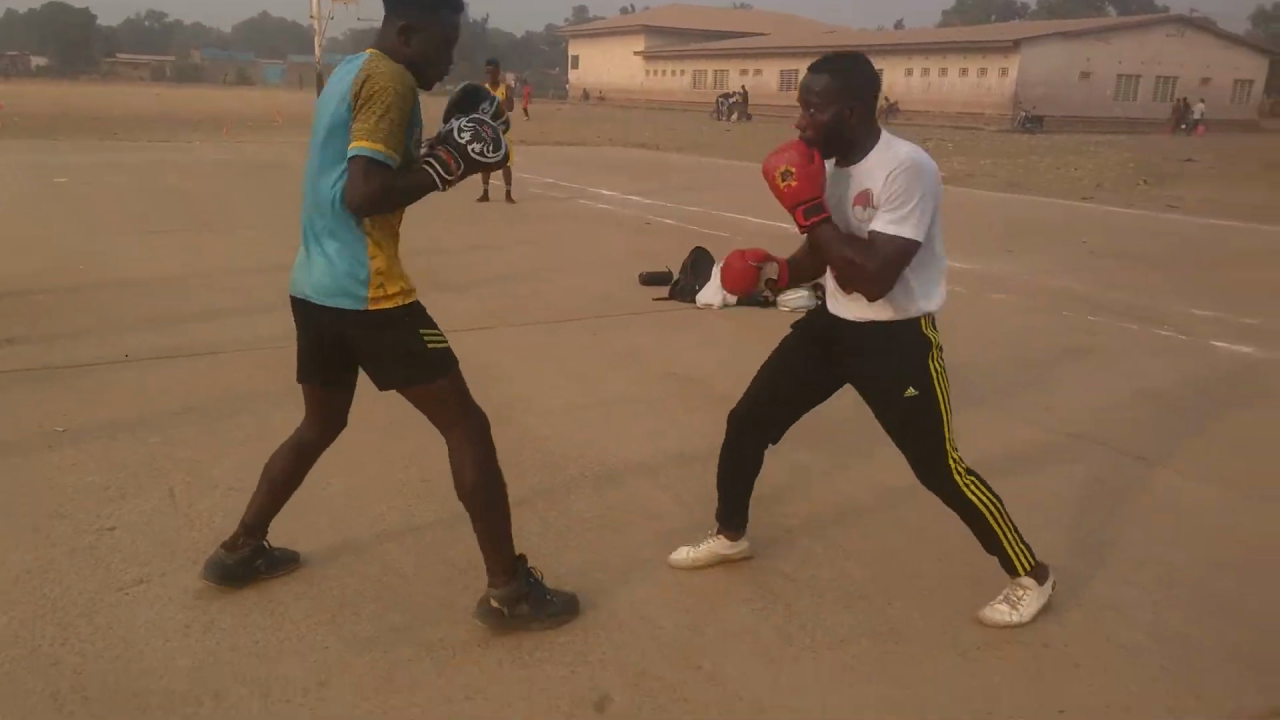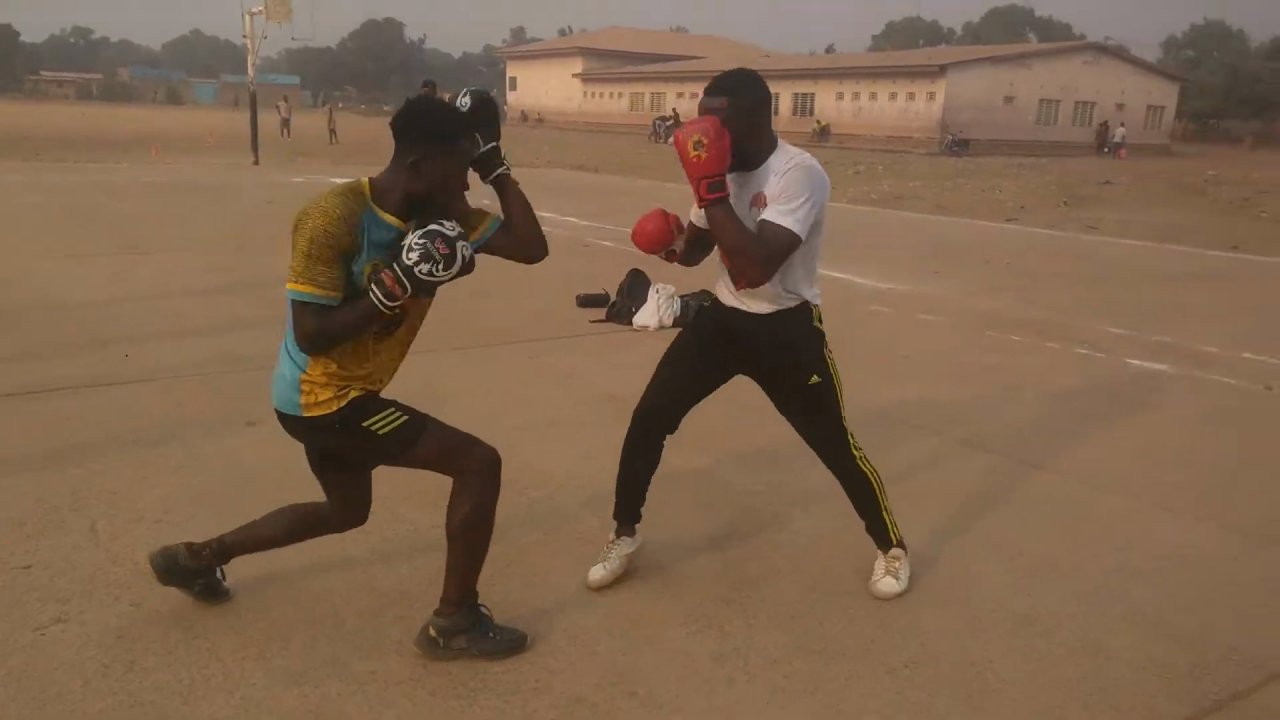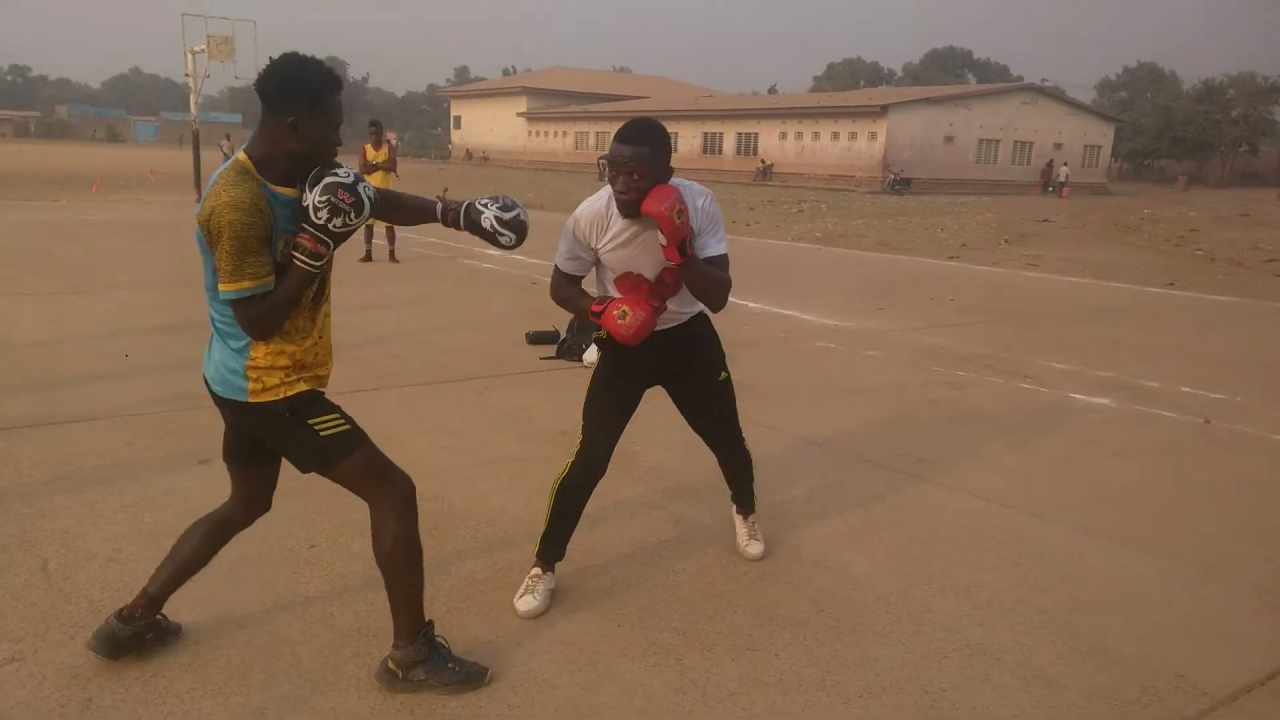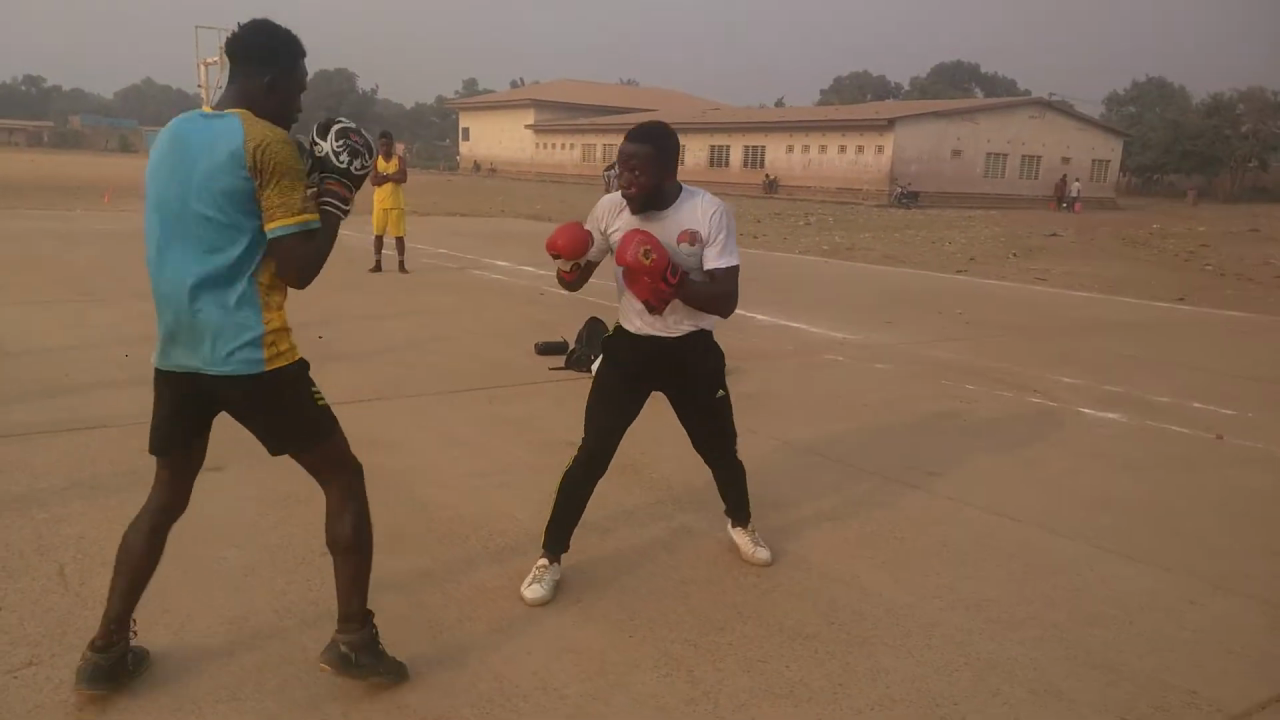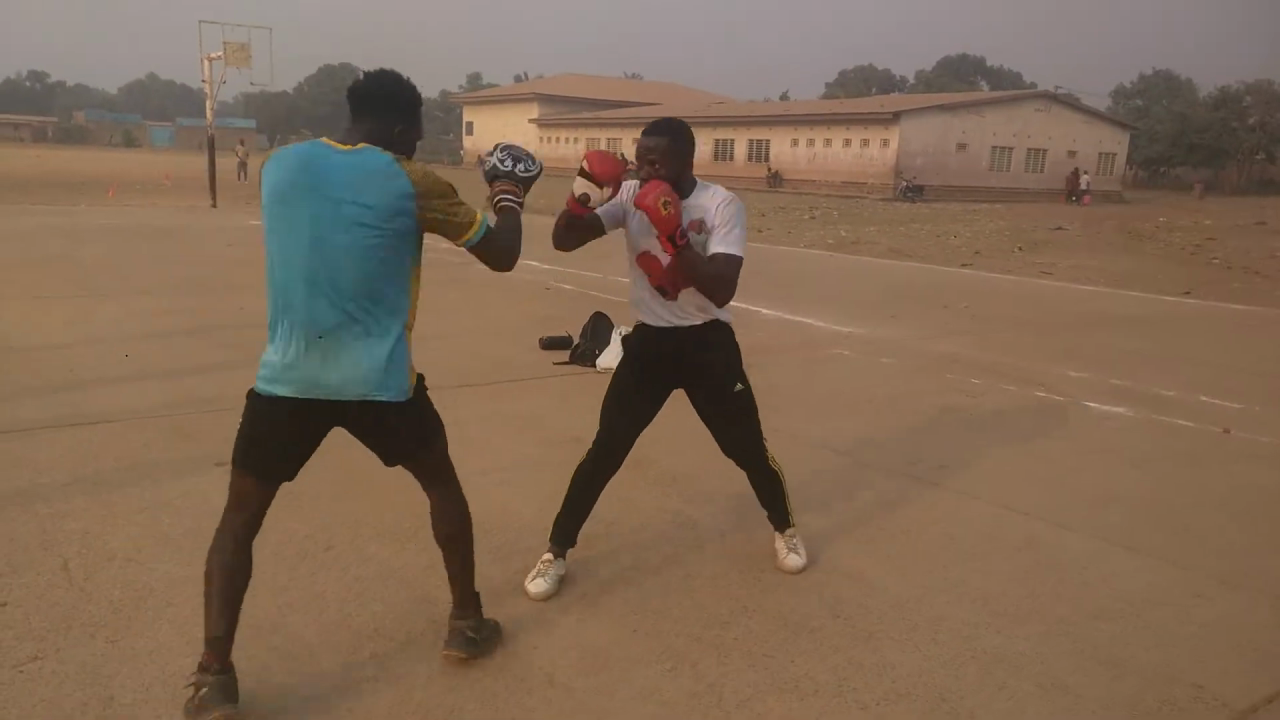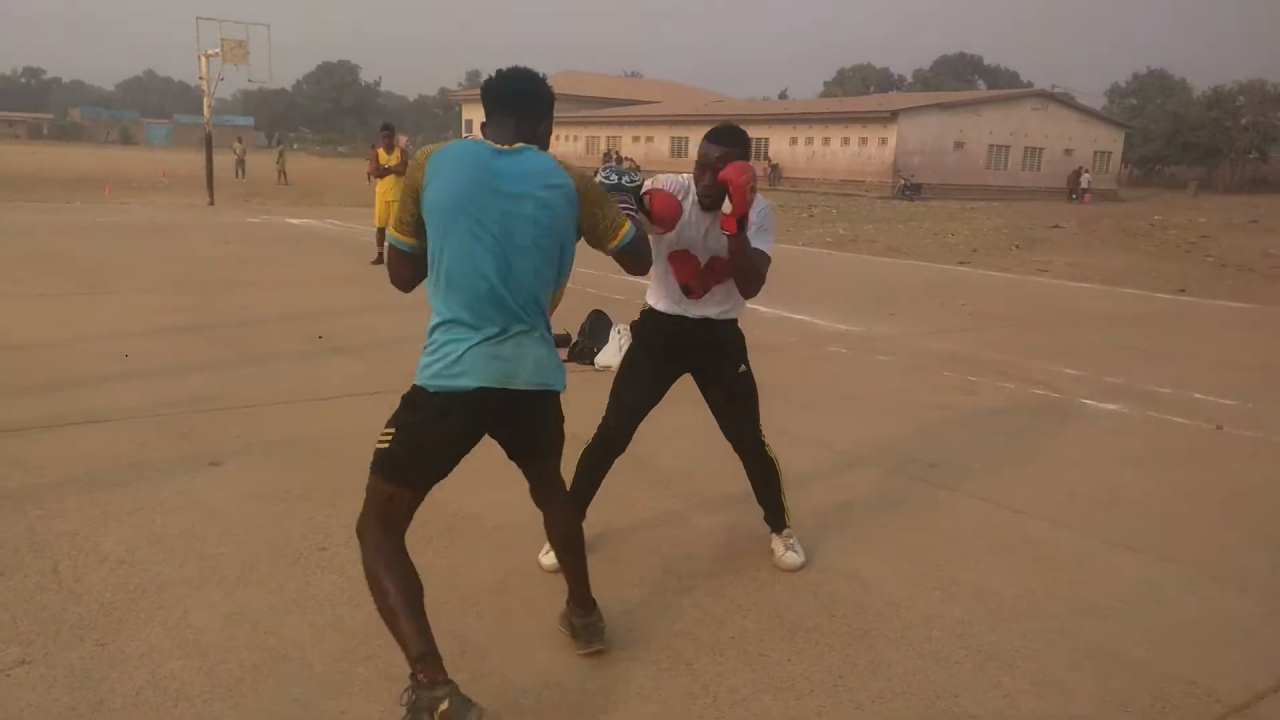
dt=0.4s
person 1, frame 1
left shoulder: (351, 71)
right shoulder: (390, 81)
right elbow: (364, 195)
left wrist: (455, 139)
right wrist: (447, 163)
left hip: (313, 288)
right hip: (368, 297)
left knee: (319, 424)
right knee: (466, 425)
left ankle: (240, 549)
right ankle: (509, 587)
person 1, frame 2
left shoulder: (434, 217)
right shoulder: (330, 216)
left elbow: (532, 247)
right elbow: (310, 335)
left wrist: (494, 163)
right wrist: (397, 284)
left hip: (328, 395)
right hip: (321, 398)
left knee: (347, 510)
right knee: (478, 462)
left ankle: (195, 557)
right ankle: (454, 619)
person 1, frame 3
left shoulder: (307, 171)
right shoulder: (236, 201)
left elbow: (380, 201)
right elbow: (259, 323)
left wrist: (461, 212)
right wrist: (317, 241)
left hip: (256, 383)
right hip: (267, 386)
left knee: (243, 505)
right knee: (392, 489)
left ankle: (133, 620)
right ankle: (411, 651)
person 1, frame 4
left shoulder: (173, 134)
right shoulder: (272, 143)
right elbow: (298, 269)
right wrist: (337, 192)
left hip: (177, 354)
right hip: (252, 354)
left knee: (167, 498)
right knee: (343, 479)
left ankle: (108, 648)
right ankle: (355, 637)
person 1, frame 5
left shoulder: (280, 165)
right shoulder: (414, 185)
right elbow: (501, 254)
right wrist: (509, 190)
left hip: (286, 378)
right hip: (379, 380)
left knee: (237, 520)
right knee: (441, 480)
right ankle: (467, 620)
person 1, frame 6
left shoulder: (432, 164)
right shoulder: (570, 185)
left elbow: (402, 274)
right elbow: (639, 261)
right wrist: (626, 208)
left hip: (450, 378)
right hip: (533, 379)
left knee: (378, 531)
right knee: (548, 488)
right ankle: (582, 611)
person 2, frame 1
left shoulder: (907, 167)
right shoulder: (827, 166)
left elbow: (874, 279)
left wrist: (809, 212)
right wrist: (778, 271)
left hip: (898, 336)
right hip: (832, 325)
left knee: (940, 470)
right knee: (748, 421)
left ankle: (1031, 576)
right ankle: (730, 535)
person 2, frame 2
left shoulder: (800, 173)
right shoulder: (712, 169)
left elbow: (757, 268)
left wrist: (711, 190)
right wrist: (673, 241)
left hip: (786, 327)
right hip: (722, 318)
left knee: (836, 446)
right knee: (649, 419)
left ankle: (890, 547)
right ankle: (624, 534)
person 2, frame 3
left shoulder: (699, 203)
right shoulder: (590, 215)
left elbow: (718, 299)
right elbow: (562, 286)
left wrist: (681, 247)
right wrist: (602, 306)
left hip: (689, 339)
right hip: (624, 343)
left knee: (728, 439)
right knee: (590, 457)
left ankle: (745, 514)
right ankle: (543, 567)
person 2, frame 4
left shoulder: (710, 212)
right shoulder: (610, 208)
left elbow: (725, 302)
right elbow: (577, 280)
left wrist: (670, 274)
right wrist: (569, 267)
left hip: (692, 350)
right hip: (630, 346)
left knee: (719, 450)
right knee: (592, 452)
left ankle: (740, 523)
right ankle: (550, 557)
person 2, frame 5
left shoulder: (722, 205)
right shoulder: (629, 195)
left elbow: (721, 291)
right elbow: (564, 239)
left wrist: (674, 236)
right wrist: (582, 198)
left hip: (708, 344)
right hip: (649, 341)
left knee: (747, 448)
right knee: (605, 449)
left ankle: (785, 530)
right ankle: (556, 552)
person 2, frame 6
left shoulder: (757, 211)
right shoulder: (667, 190)
left elbow: (750, 288)
left wrist: (734, 221)
left hip: (719, 335)
right hip: (659, 328)
left knee: (749, 439)
right knee: (613, 430)
left ankle: (780, 529)
